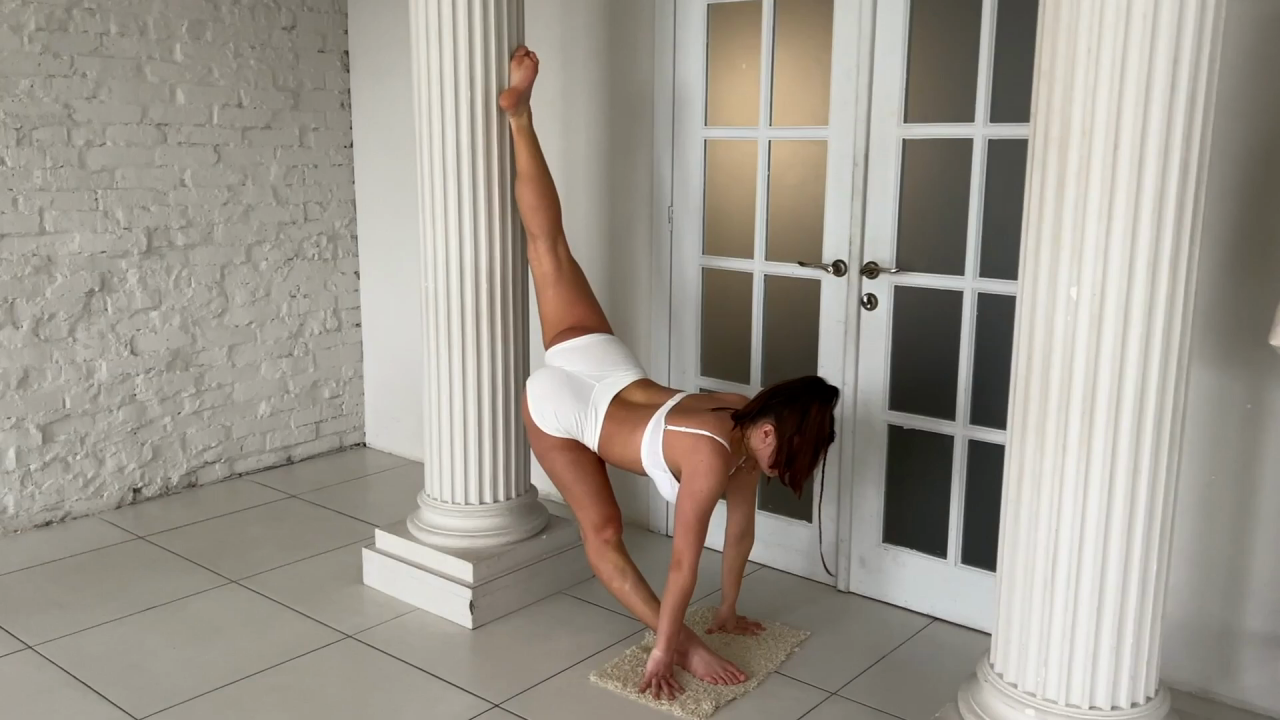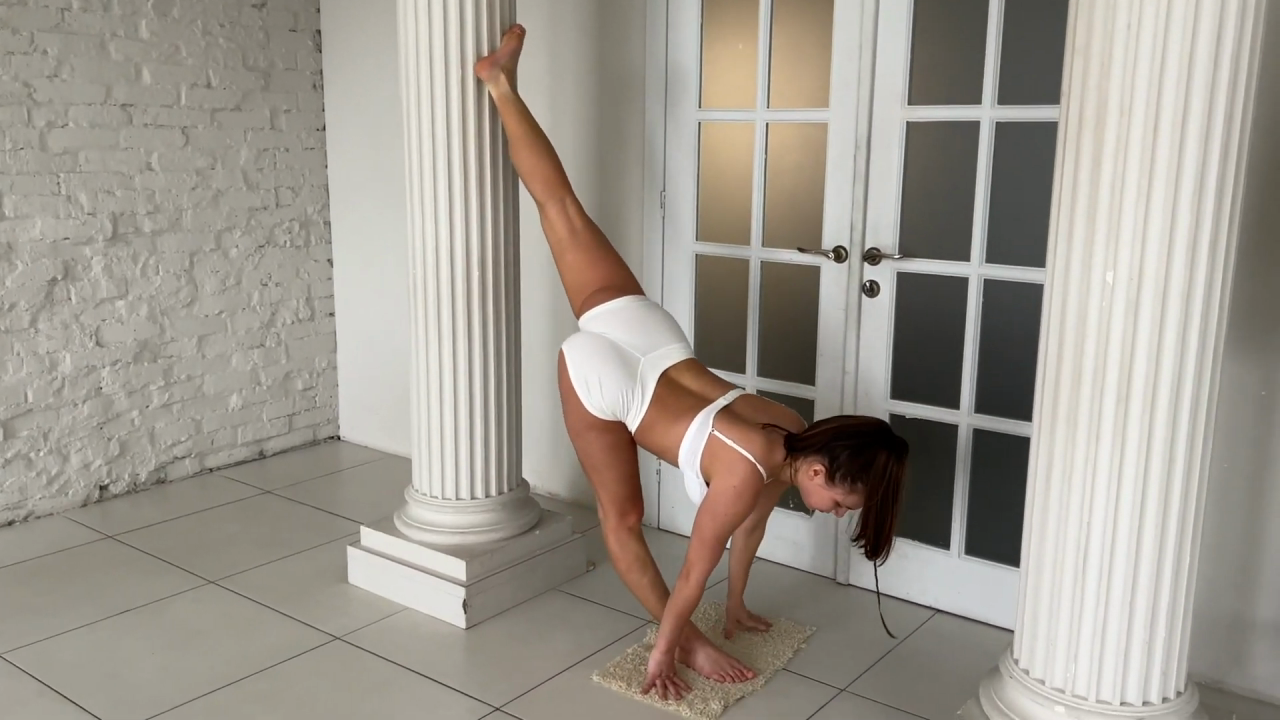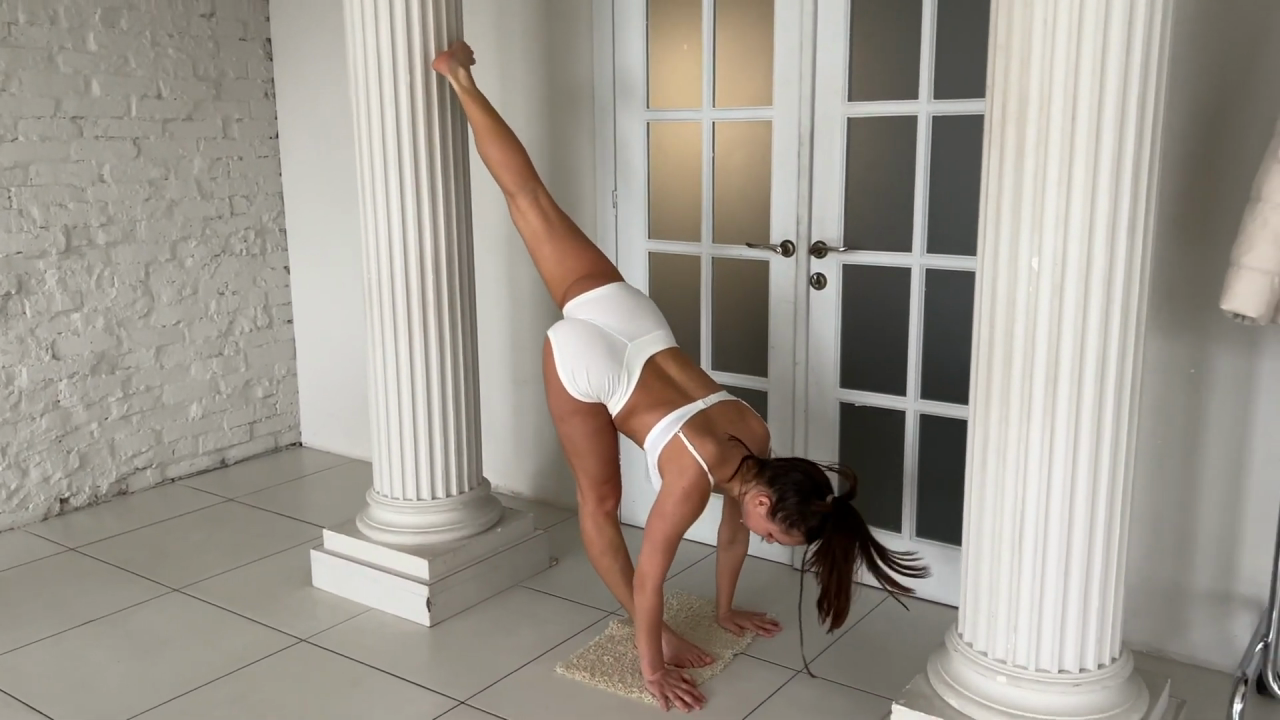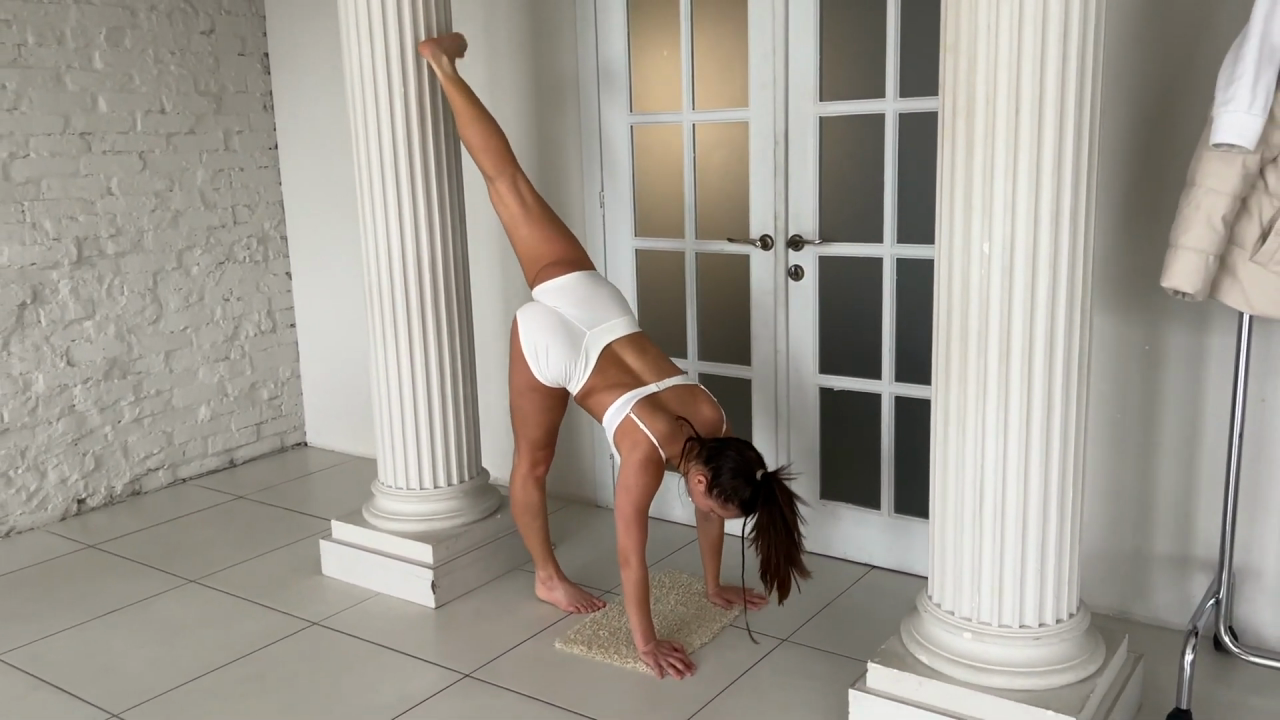
dt=1s
person 1, frame 1
left shoulder: (748, 429)
right shoulder: (711, 456)
left elbow: (741, 528)
right elbow: (683, 565)
left wrist: (729, 611)
right wrist: (667, 648)
left hip: (597, 365)
right hip: (557, 401)
right knee: (601, 533)
person 1, frame 2
left shoulder: (791, 436)
right shoulder: (747, 474)
left elbow: (752, 525)
right elbow: (693, 575)
left wrist: (737, 606)
right wrist: (669, 650)
left hip: (637, 328)
right hip: (601, 371)
right knee: (623, 518)
left ankle: (503, 84)
person 1, frame 3
left shoulder: (756, 447)
right shoulder: (694, 479)
left elbow: (732, 529)
right elbow: (652, 580)
left wrist: (727, 609)
right wrist: (653, 671)
left hip: (620, 313)
right hip: (586, 354)
left knee: (531, 198)
person 1, frame 4
left shoulder: (711, 428)
right shoulder: (648, 454)
left elbow: (707, 515)
right elbow: (630, 558)
left wrist: (715, 586)
right wrist: (646, 645)
left hip: (586, 297)
right hip: (552, 338)
left knee: (510, 180)
right knee: (532, 463)
left ankle: (448, 67)
